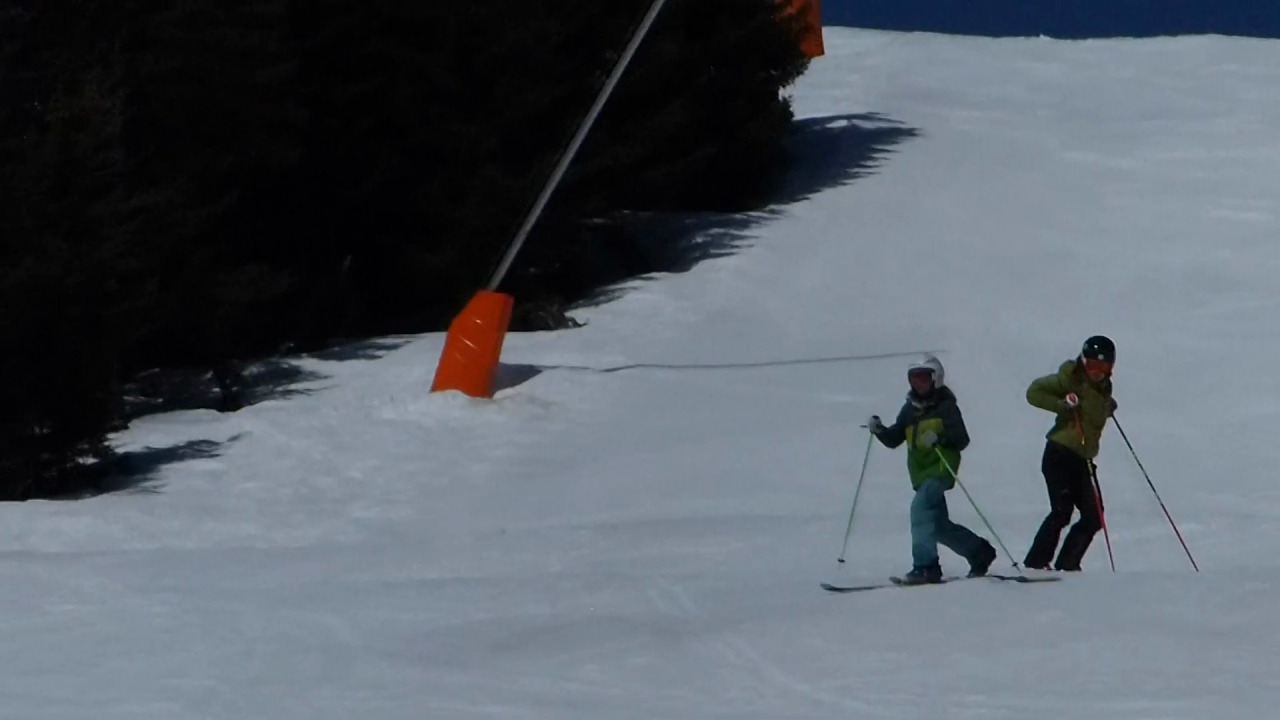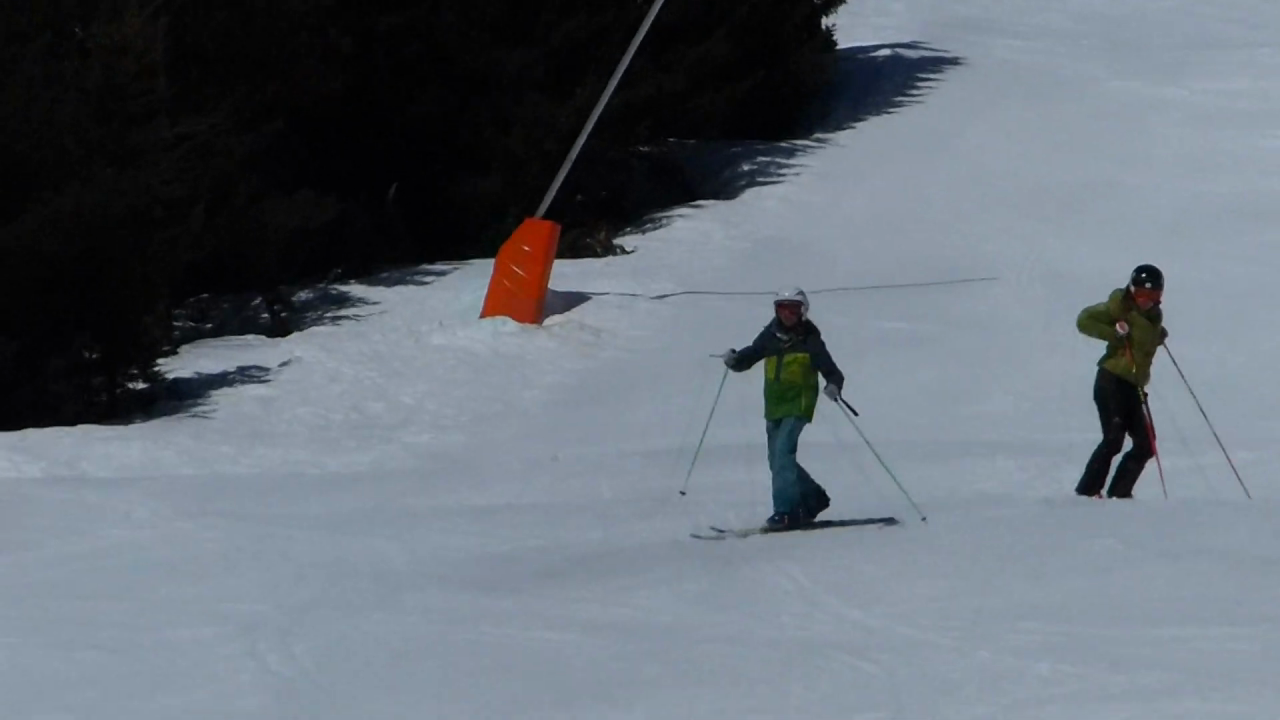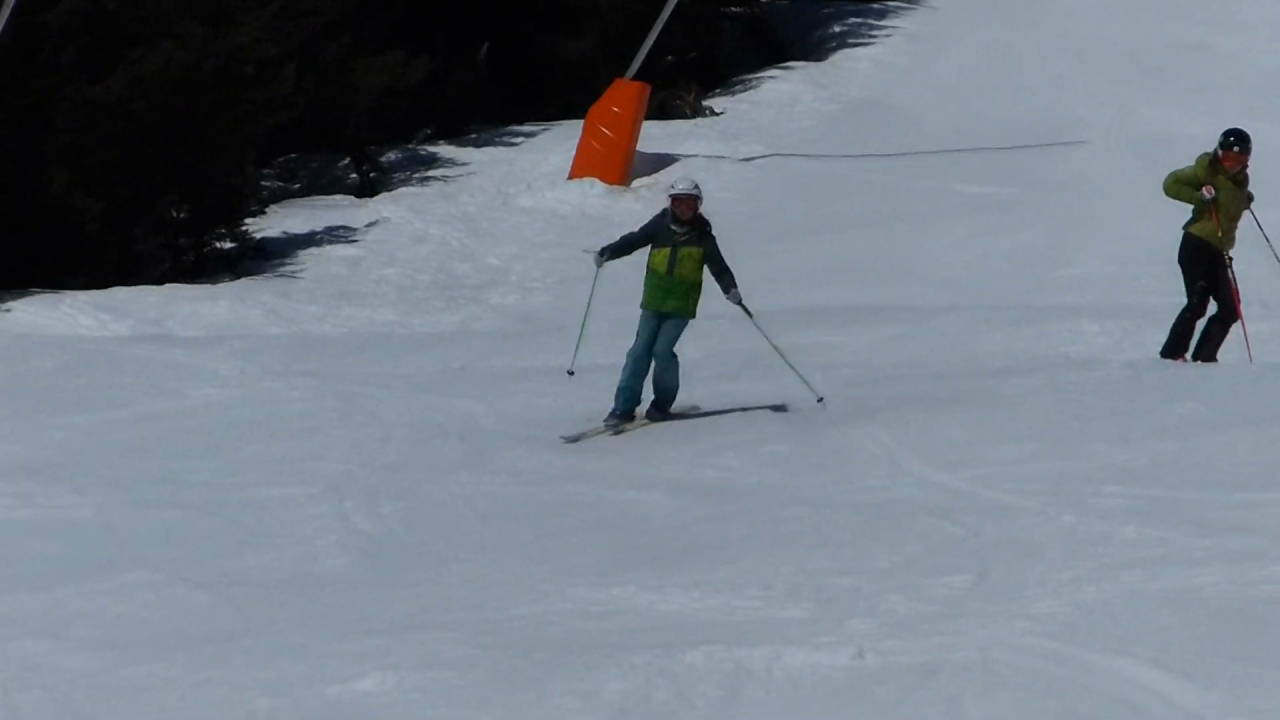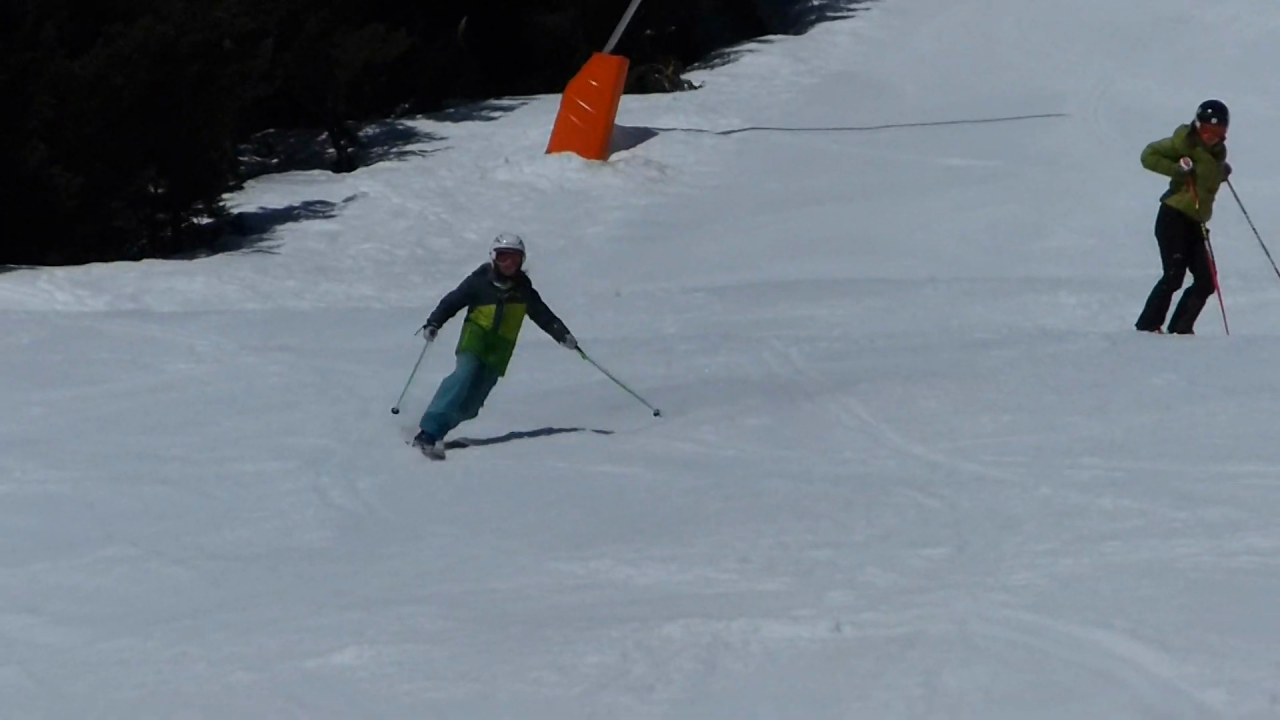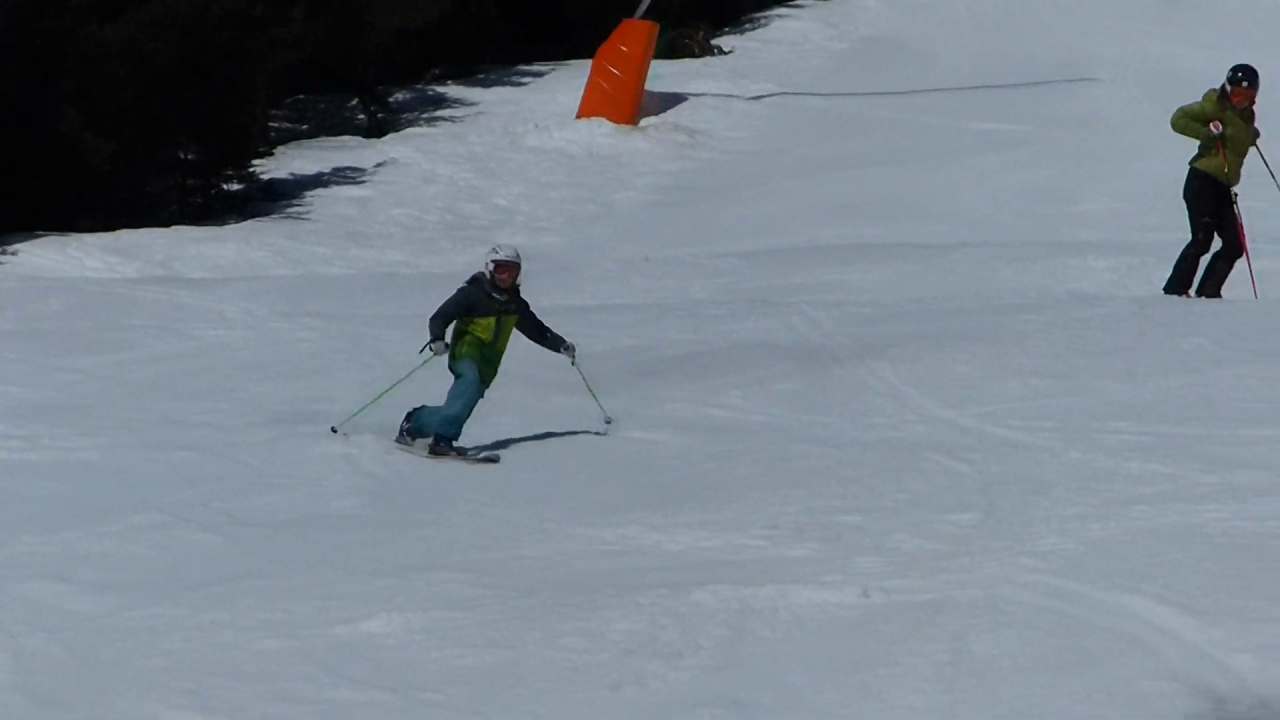
dt=0.4s
person 1, frame 1
left shoulder: (1103, 387)
right shoulder: (1070, 379)
right elbow: (1034, 392)
left wrist: (1108, 407)
right wrist: (1064, 404)
left hip: (1082, 459)
right hip: (1060, 454)
left knee: (1093, 517)
right knee: (1062, 512)
left ankle: (1067, 565)
right ankle: (1035, 563)
person 1, frame 2
left shoulder: (1153, 316)
right shoulder: (1120, 307)
right elbow: (1084, 320)
left wrist: (1159, 336)
right wrist: (1114, 333)
left hip: (1133, 387)
right hip: (1112, 381)
left knee: (1145, 446)
right knee: (1113, 440)
left ankle: (1118, 493)
right ankle: (1087, 490)
person 1, frame 3
left shoulder: (1240, 180)
right shoulder: (1207, 171)
right elbow: (1171, 184)
left wrist: (1245, 200)
right wrist: (1200, 197)
left hip: (1218, 251)
right hip: (1196, 245)
left knee: (1229, 310)
right knee: (1197, 304)
left ankle: (1203, 357)
right ankle: (1171, 354)
person 1, frame 4
left shoulder: (1217, 152)
right shoulder: (1186, 143)
right elbow: (1149, 156)
left wrist: (1223, 173)
right wrist: (1178, 169)
left hip: (1195, 223)
right hip: (1174, 217)
left knee: (1206, 282)
right knee: (1174, 276)
left ankle: (1179, 329)
right ankle: (1147, 326)
person 1, frame 5
left shoulder: (1245, 116)
right shoulder: (1216, 106)
right elbow: (1179, 119)
left wrist: (1251, 137)
right wrist: (1210, 132)
left hip: (1224, 186)
right hip: (1203, 181)
left knee: (1235, 245)
right knee: (1202, 241)
left ankle: (1207, 294)
right ankle: (1175, 290)
person 2, frame 1
left shoulder: (946, 406)
right shoulder: (910, 408)
left elbow: (962, 440)
right elbow: (893, 440)
left wrist: (938, 437)
right wrist: (878, 429)
left hip: (940, 469)
right hip: (920, 472)
left knee: (920, 507)
right knee: (939, 526)
left ankle: (926, 565)
right ankle: (981, 552)
person 2, frame 2
left shoulder: (810, 341)
right shoulder: (769, 336)
left elbow: (832, 371)
right elbow: (746, 360)
left wrist: (834, 386)
right wrist: (732, 359)
left hip: (798, 404)
right hip: (774, 406)
left knee: (783, 452)
right knee: (778, 460)
left ankle: (787, 511)
right ankle: (813, 499)
person 2, frame 3
left shoulder: (703, 236)
right shoulder: (659, 225)
left elbow: (719, 267)
right elbow: (632, 241)
left wrist: (731, 288)
right wrist: (606, 253)
left hip: (682, 302)
right hip: (655, 299)
left knee: (663, 350)
right knee: (641, 349)
left ankle: (663, 399)
right ankle: (624, 407)
person 2, frame 4
left shoulder: (524, 292)
right shoulder: (480, 281)
left elbow: (546, 318)
right elbow: (452, 301)
left wrist: (564, 335)
right wrist: (433, 323)
left hip: (499, 352)
right hip: (473, 342)
left knee: (468, 406)
right knee: (462, 377)
left ankle: (440, 421)
right ankle: (429, 432)
person 2, frame 5
left shoulder: (516, 303)
right shoulder: (472, 293)
left elbow: (537, 330)
right elbow: (440, 317)
left wrist: (561, 344)
right wrist: (437, 338)
left hip: (488, 361)
right hip: (467, 348)
left knee: (458, 411)
right knee: (470, 380)
left ankle: (416, 421)
right ankle: (442, 439)
